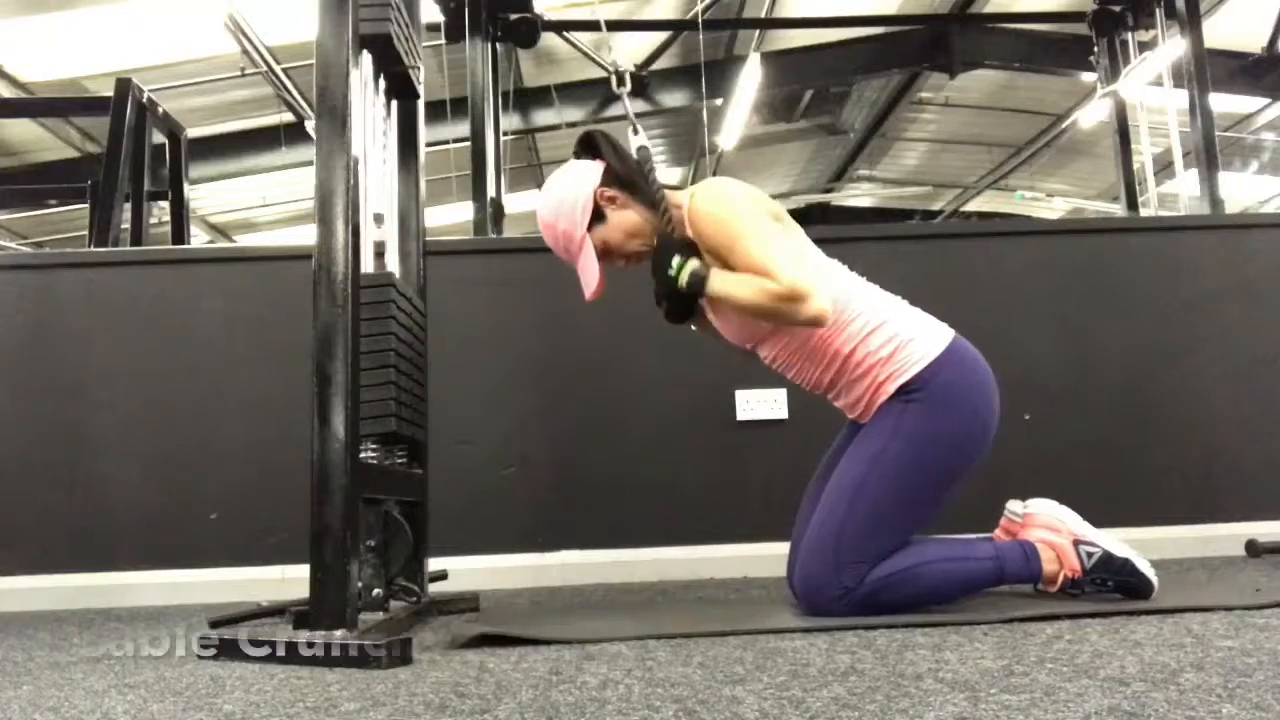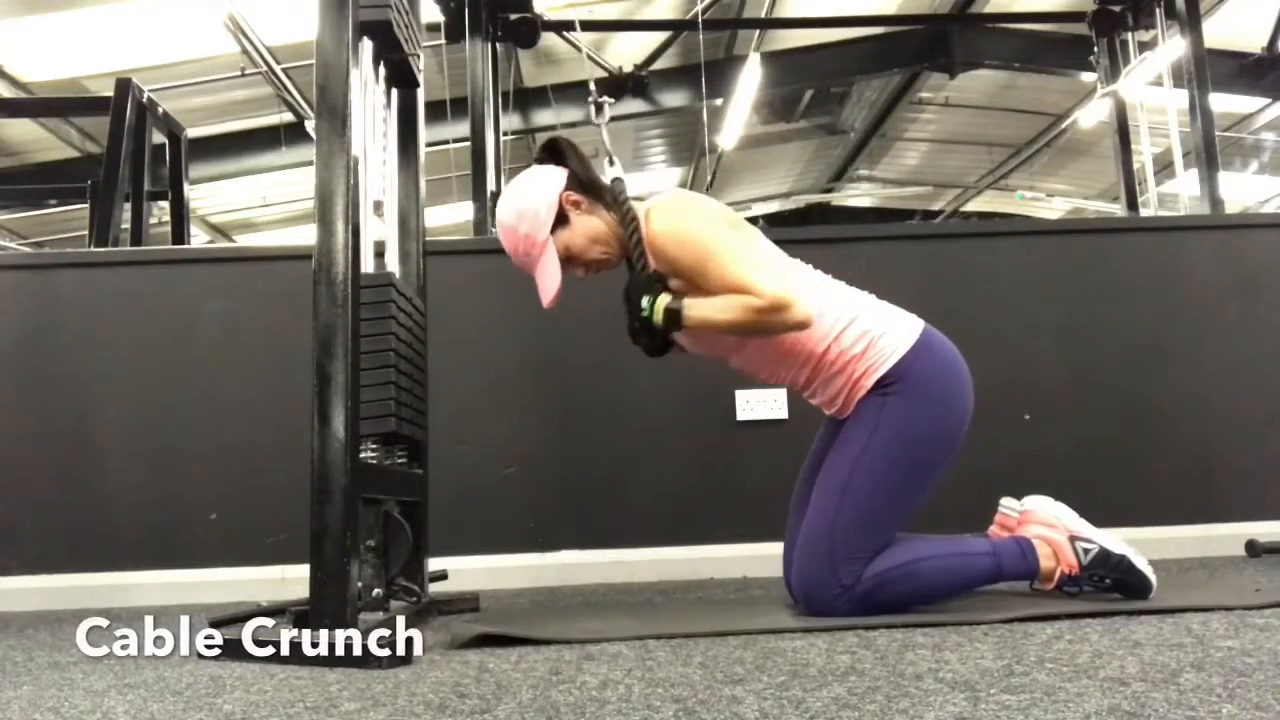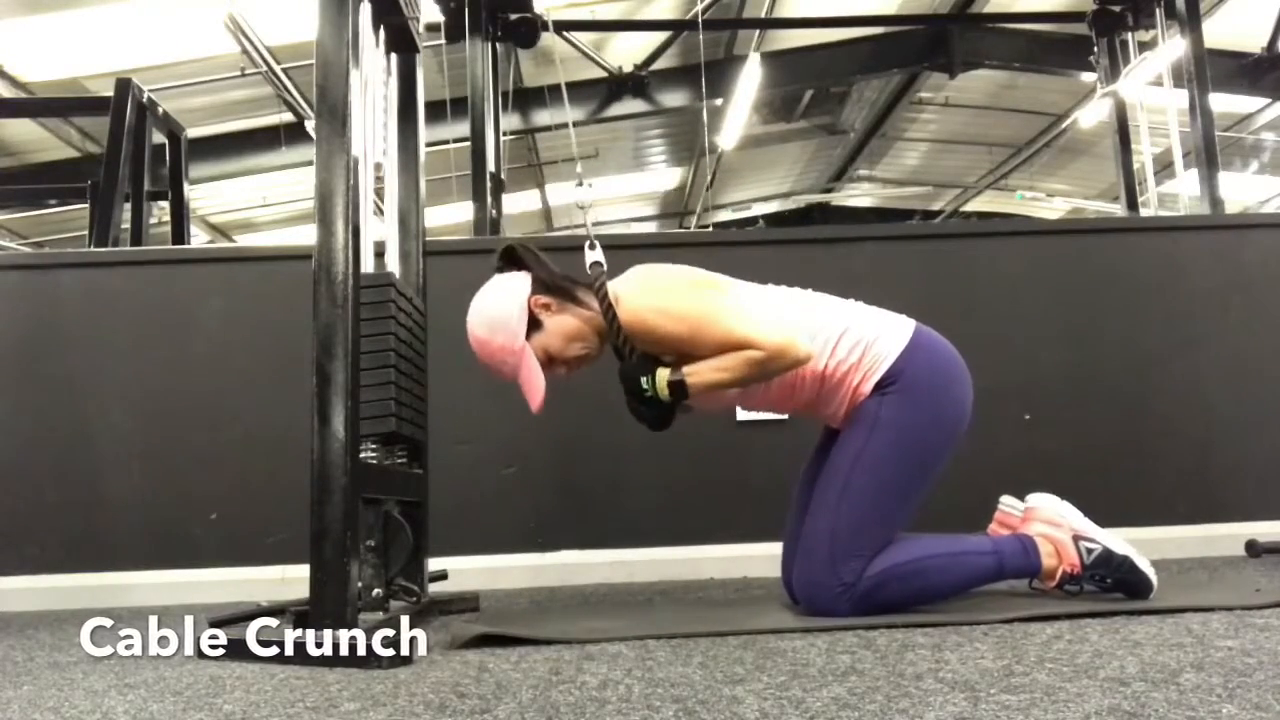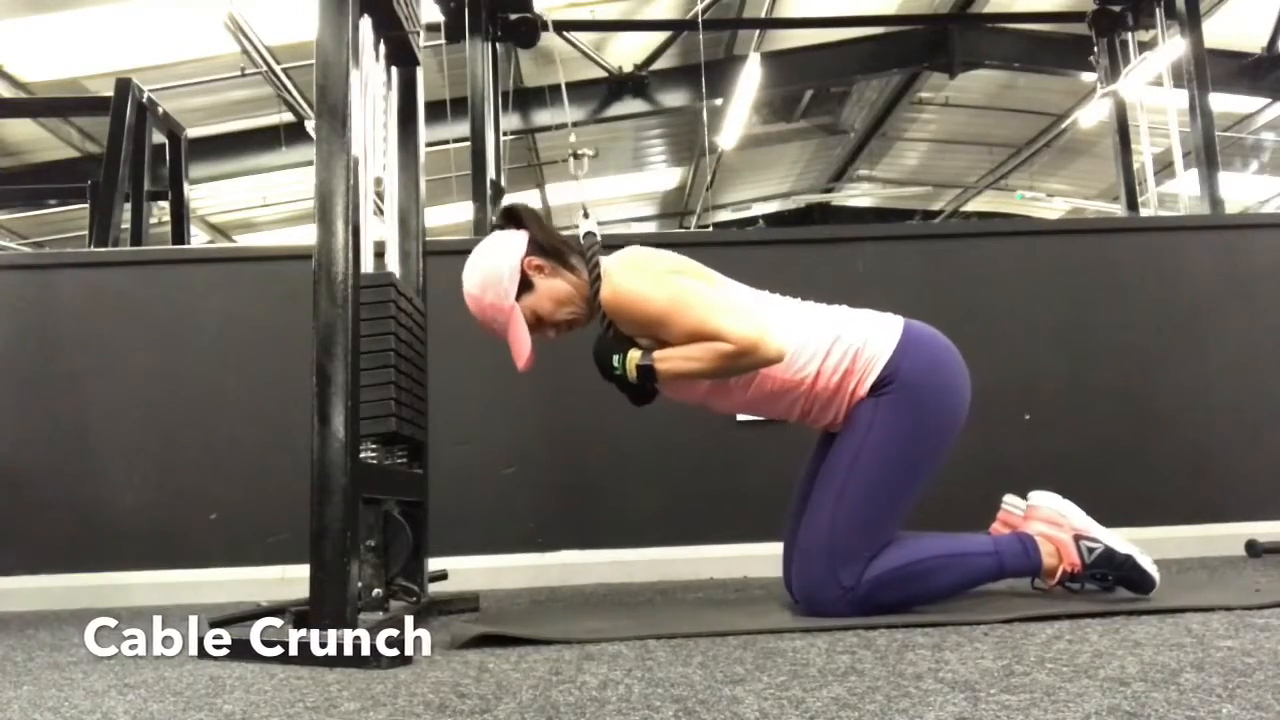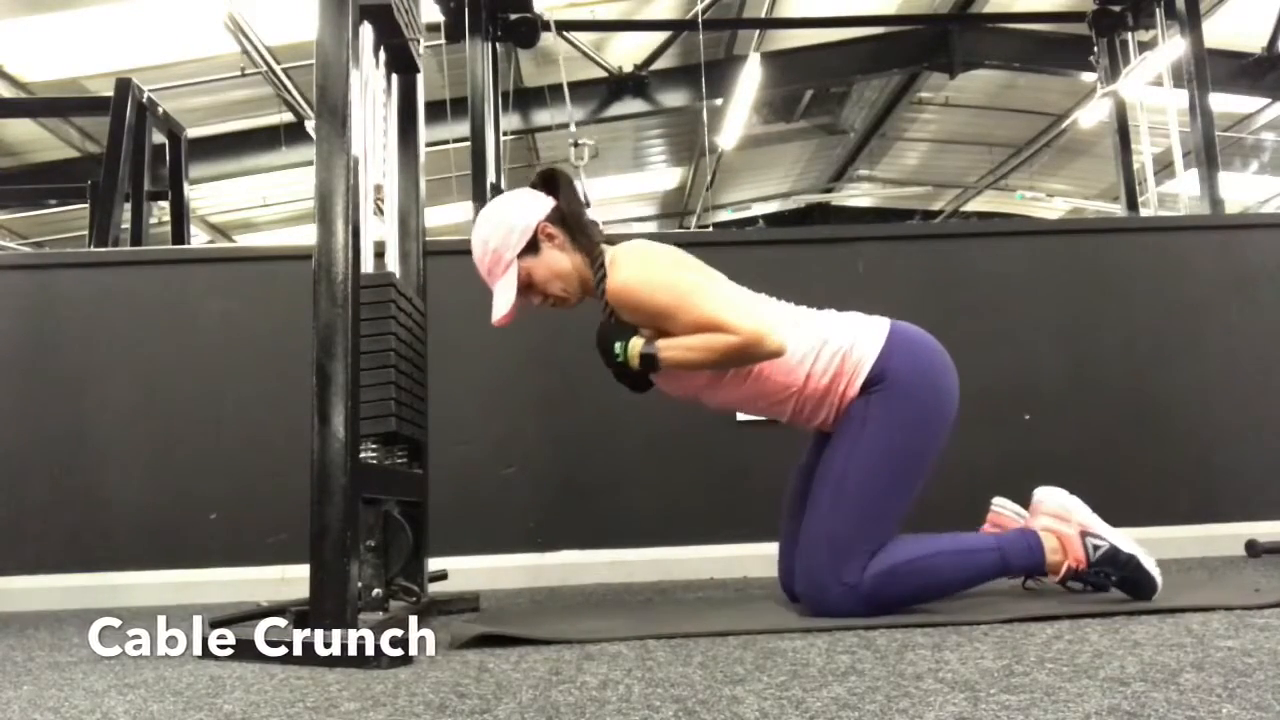
dt=1s
person 1, frame 1
left shoulder: (711, 206)
right shoulder: (687, 246)
left elbow: (809, 303)
left wrist: (697, 277)
right wrist: (693, 306)
left hip: (936, 388)
right hip: (899, 396)
left knee: (827, 587)
right knee: (813, 574)
left ankle: (1054, 557)
right ankle: (1017, 534)
person 1, frame 2
left shoulder: (669, 222)
right shoulder: (653, 258)
left elbow: (787, 307)
left wrist: (672, 309)
right wrist: (663, 330)
left hip: (909, 379)
right hip: (875, 389)
left knee: (827, 588)
right knee: (810, 575)
left ankle: (1052, 554)
right ankle: (1016, 530)
person 1, frame 3
left shoulder: (640, 306)
right shoulder: (636, 315)
left elbow: (786, 345)
left wrist: (673, 384)
right wrist: (667, 392)
left hip: (912, 378)
right hip: (880, 389)
left knee: (829, 587)
right knee: (807, 578)
left ankle: (1053, 550)
right ankle: (1016, 529)
person 1, frame 4
left shoulder: (624, 287)
right shoulder: (628, 292)
left elbow: (759, 344)
left wrist: (643, 367)
right wrist: (647, 374)
left hip: (909, 377)
right hip: (880, 384)
left knee: (828, 588)
right knee: (811, 575)
left ankle: (1053, 549)
right ankle: (1016, 529)
person 1, frame 5
left shoulder: (631, 277)
right shoulder: (619, 295)
left elbow: (763, 338)
left wrist: (647, 352)
right wrist: (638, 368)
left hip: (897, 378)
right hip: (862, 392)
left knee: (833, 589)
right knee: (804, 579)
left ankle: (1057, 541)
right ankle: (1001, 532)
